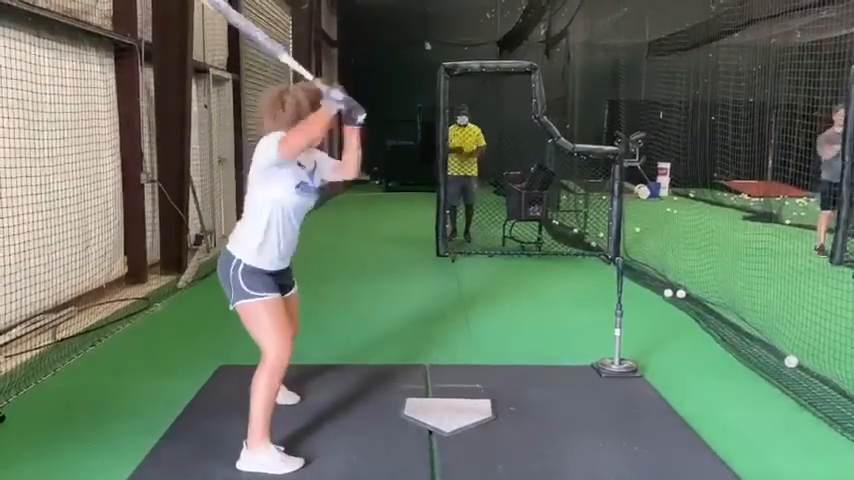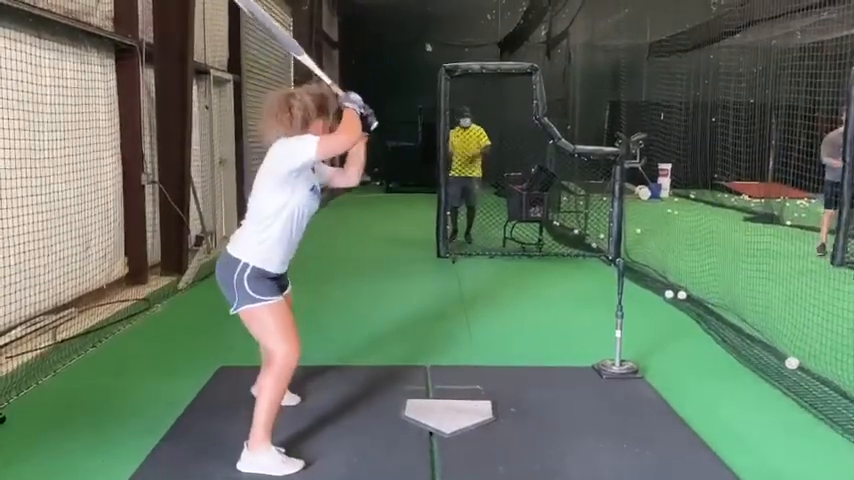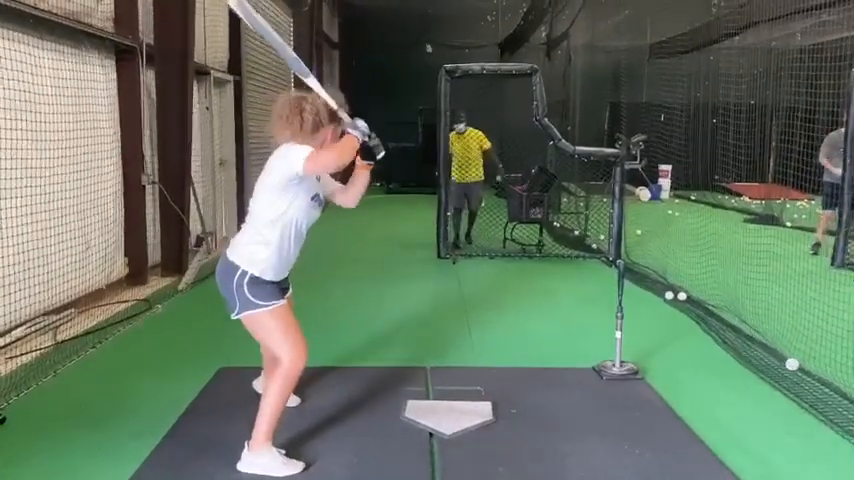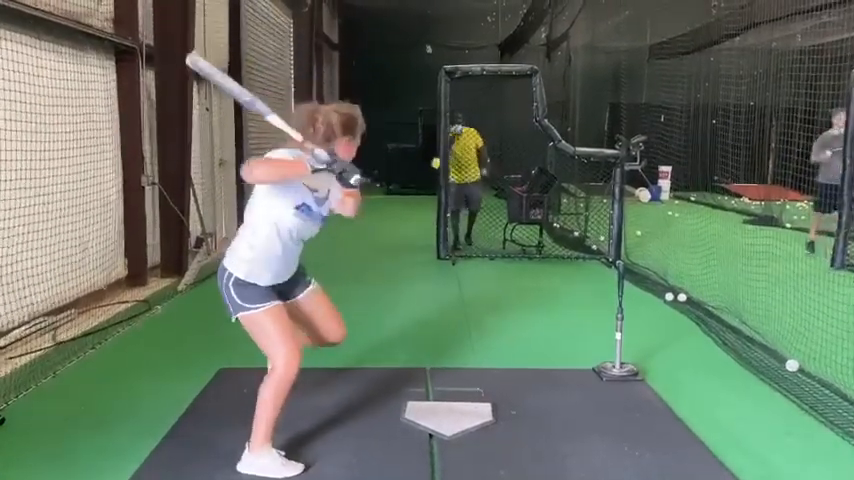
dt=0.4s
person 1, frame 1
left shoulder: (315, 158)
right shoulder: (273, 144)
left elbow: (349, 169)
right elbow: (295, 143)
left wrist: (352, 123)
right wrist: (329, 105)
left hip: (278, 264)
right hip: (246, 265)
left knee: (288, 332)
right knee: (277, 350)
left ankle: (269, 384)
right ankle: (256, 449)
person 1, frame 2
left shoulder: (308, 163)
right shoulder: (288, 150)
left elbow: (349, 177)
right elbow: (346, 138)
left wrist: (361, 131)
right wrist: (351, 108)
left hip: (268, 266)
right hip: (246, 269)
left knee: (279, 335)
right knee: (286, 352)
left ankle: (265, 384)
person 1, frame 3
left shoulder: (312, 171)
right shoulder: (290, 156)
left elbow: (349, 198)
right elbow: (335, 158)
left wrist: (365, 158)
right wrist: (355, 133)
left hip: (269, 271)
right hip: (245, 275)
left knee: (279, 335)
right knee: (293, 356)
left ankle: (267, 381)
person 1, frame 4
left shoulder: (326, 181)
right shoulder: (286, 160)
left elbow: (349, 209)
right elbow: (250, 171)
left wrist: (352, 186)
right wrist: (310, 163)
left hip: (286, 274)
right hip: (245, 278)
left knee: (334, 334)
right knee: (287, 360)
left ankle: (279, 354)
person 2, frame 1
right shoulder: (825, 137)
right elbow: (825, 155)
right wrist: (839, 146)
right hip: (829, 181)
right knee: (826, 213)
right ankle: (820, 244)
person 2, frame 2
right shoulder: (832, 137)
right elbow: (825, 159)
right wrist: (841, 163)
right hip: (833, 180)
right knee: (829, 212)
right ankle: (822, 243)
person 2, frame 3
right shoulder: (833, 137)
right elbow: (822, 158)
right wrist: (834, 170)
right hip: (832, 180)
right knee: (828, 213)
right ankle: (818, 241)
person 2, frame 4
right shoulder: (823, 138)
right elbow: (813, 159)
right wrist: (821, 156)
left hip: (843, 184)
right hip: (826, 183)
right knee: (820, 214)
right ankle: (811, 240)
person 3, frame 1
left shoulder: (476, 130)
right shoulder: (449, 131)
left elbow: (482, 148)
left wrist: (475, 152)
right wrist: (453, 149)
left hip: (470, 173)
right hip: (453, 173)
left knee: (469, 204)
right knee: (452, 203)
left ankle: (467, 231)
right ankle: (453, 230)
person 3, frame 2
left shoulder: (479, 131)
right shoulder: (453, 133)
left elbow: (487, 148)
right elbow: (448, 151)
left wrist: (477, 155)
left hip: (473, 174)
right hip: (455, 174)
left knee: (471, 205)
right knee: (453, 204)
left ankle: (468, 232)
right ankle: (454, 230)
person 3, frame 3
left shoulder: (477, 135)
right shoulder: (451, 137)
left elbow: (489, 152)
left wrist: (499, 168)
left hip: (475, 178)
right hip: (457, 179)
left knee: (473, 209)
right knee: (457, 208)
left ankle: (468, 233)
right ankle: (456, 237)
person 3, frame 4
left shoulder: (472, 133)
left elbow: (482, 149)
left wrist: (484, 165)
left hip: (473, 178)
right hip: (455, 180)
left knee: (474, 209)
right knee: (455, 210)
left ankle: (468, 234)
right ankle: (456, 239)
